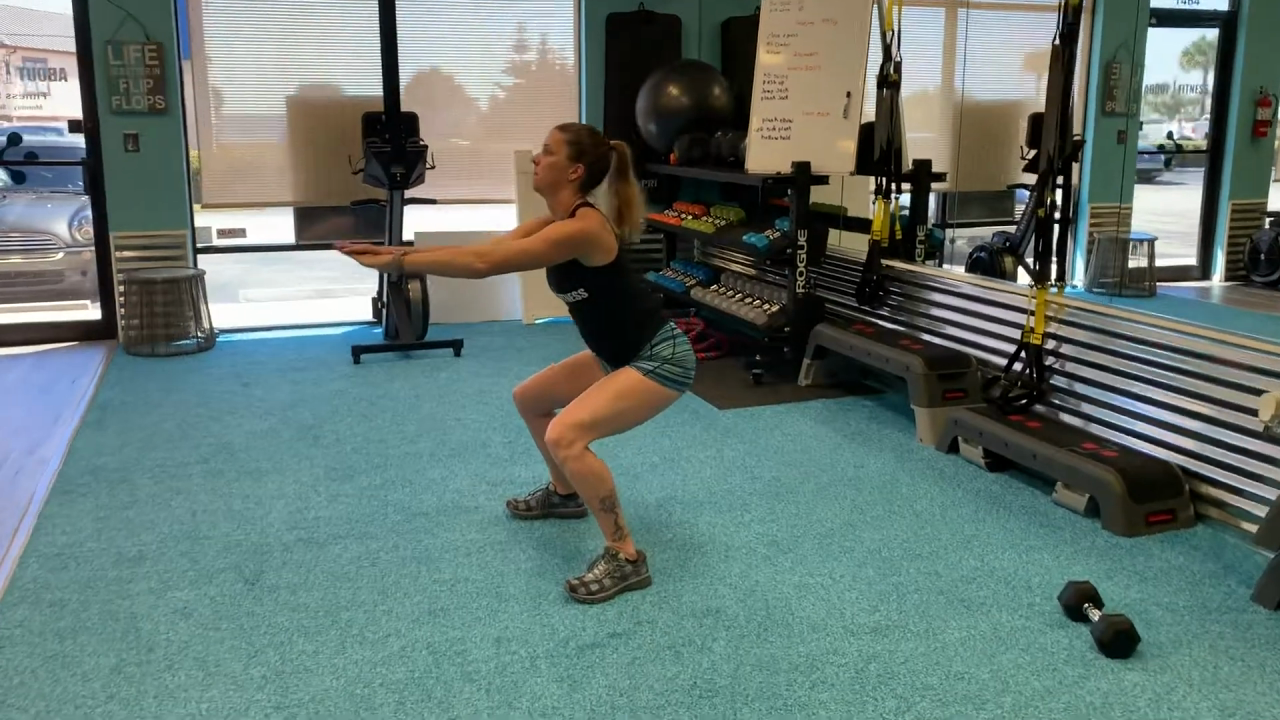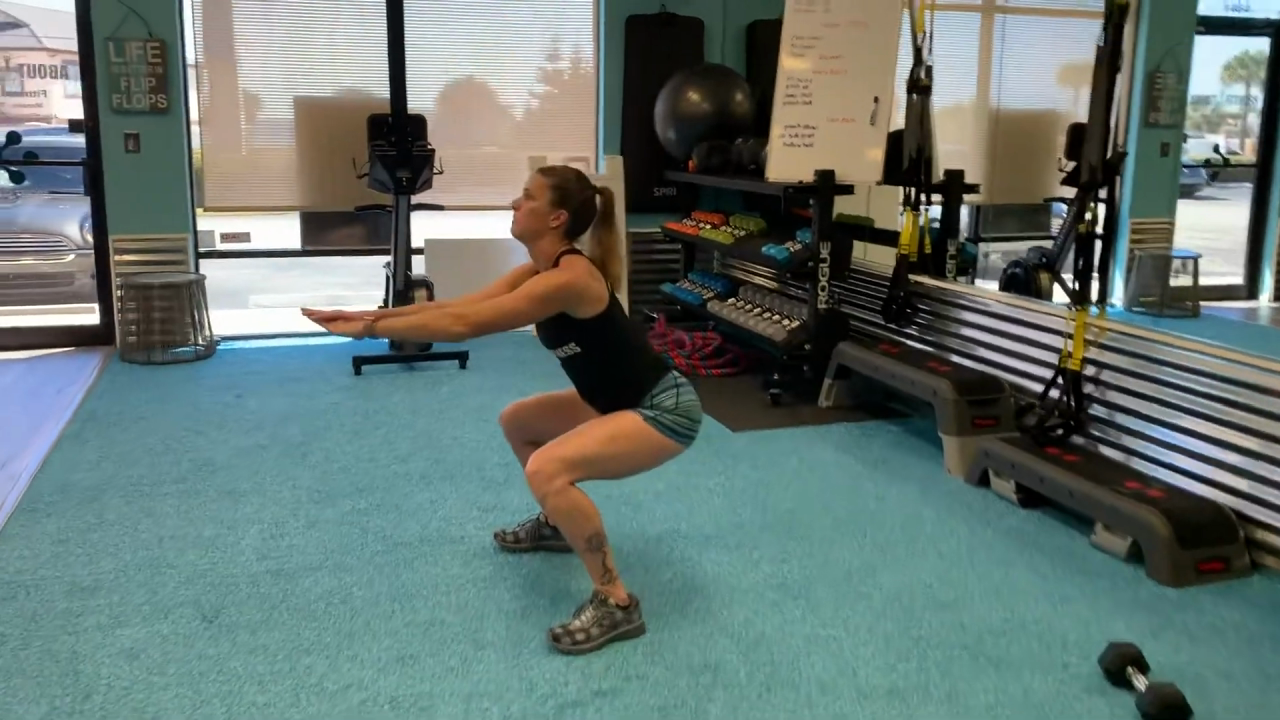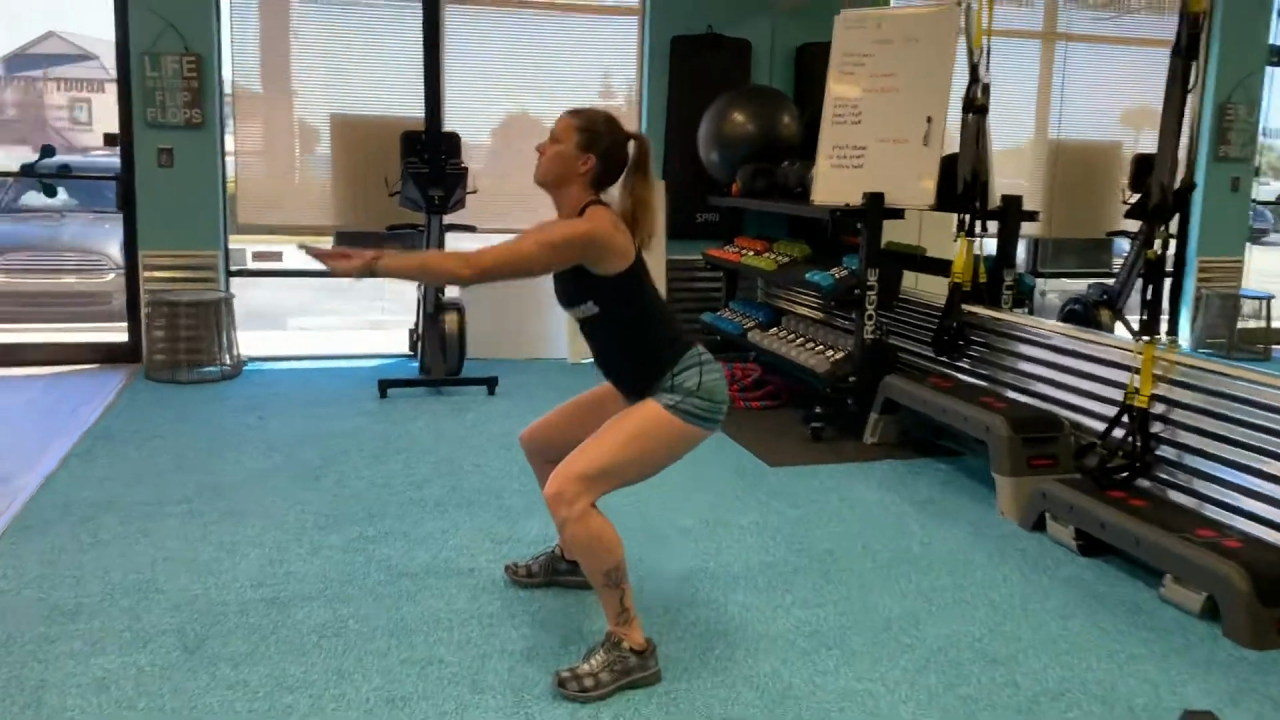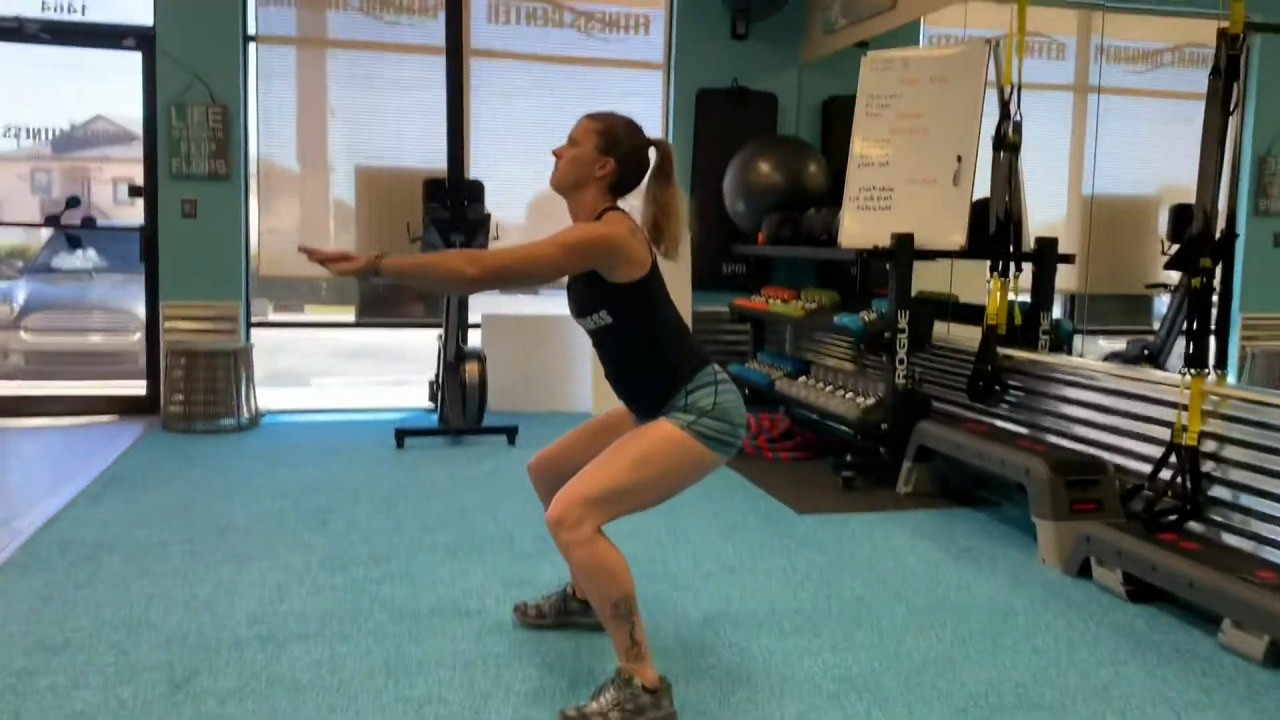
dt=0.4s
person 1, frame 1
left shoulder: (582, 229)
right shoulder: (557, 222)
left elbow: (483, 263)
right elbow: (486, 251)
left wrist: (397, 261)
right wrist: (398, 253)
left hip: (660, 358)
right hip: (619, 354)
left knee: (565, 436)
right knee: (529, 398)
left ankle: (625, 558)
right ankle: (564, 492)
person 1, frame 2
left shoulder: (568, 279)
right shoulder: (539, 272)
left elbow: (462, 325)
right elbow: (456, 305)
left wrist: (368, 329)
right wrist: (369, 314)
left hip: (666, 410)
right hip: (620, 400)
left knee: (547, 469)
right knee: (517, 422)
left ankle: (616, 605)
right ankle: (555, 525)
person 1, frame 3
left shoulder: (591, 231)
right shoulder: (567, 228)
left elbow: (471, 268)
right elbow: (478, 258)
left wrist: (369, 265)
right wrist: (372, 258)
left hip: (688, 389)
right hip: (645, 384)
left knee: (567, 489)
right knee: (538, 443)
left ankle: (631, 647)
right ankle: (573, 557)
person 1, frame 4
left shoulder: (606, 236)
right shoulder: (591, 237)
left elbow: (480, 270)
right elbow: (491, 269)
left wrist: (374, 265)
right wrist: (381, 263)
left hip: (701, 409)
right hip: (660, 405)
left knee: (571, 513)
right knee: (547, 471)
right ankle: (585, 595)
